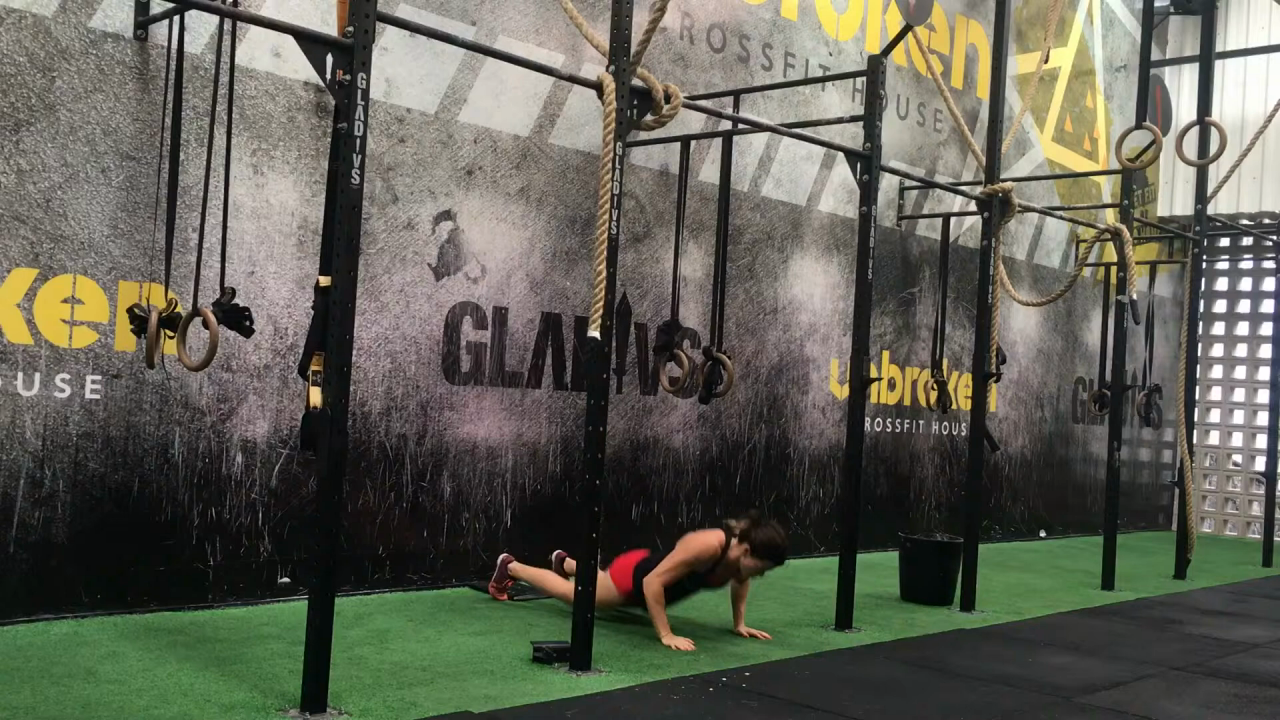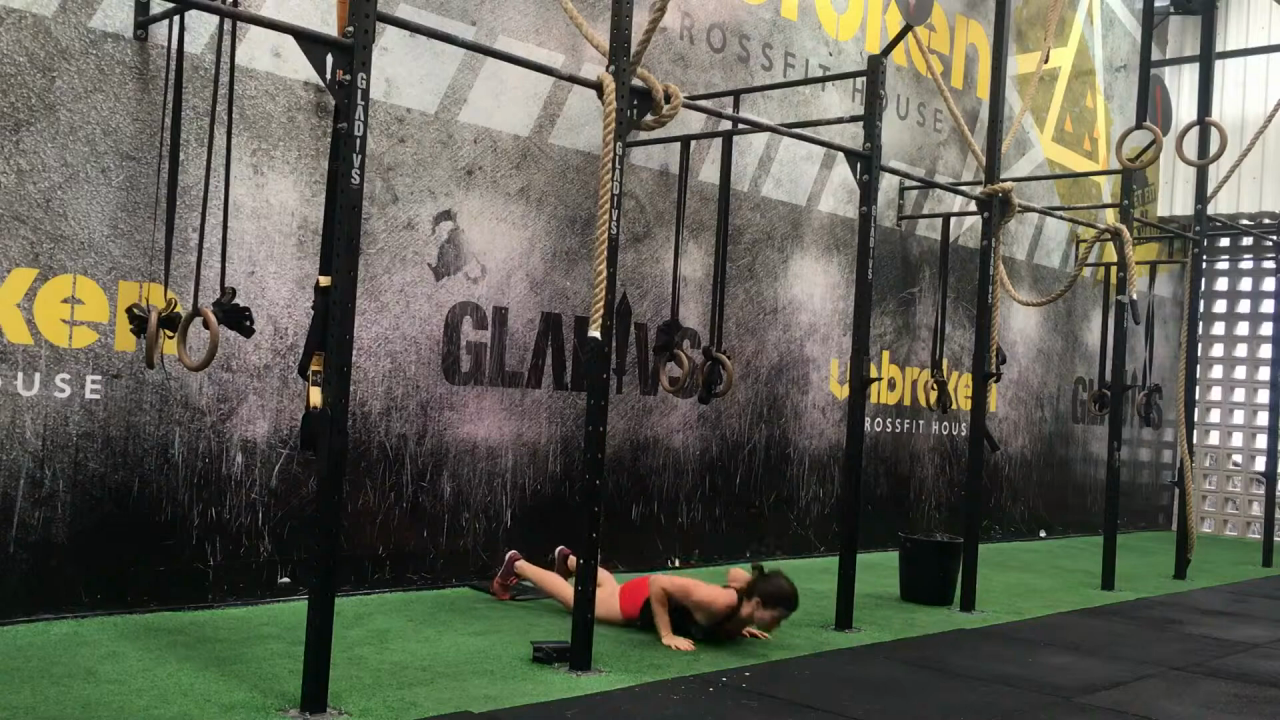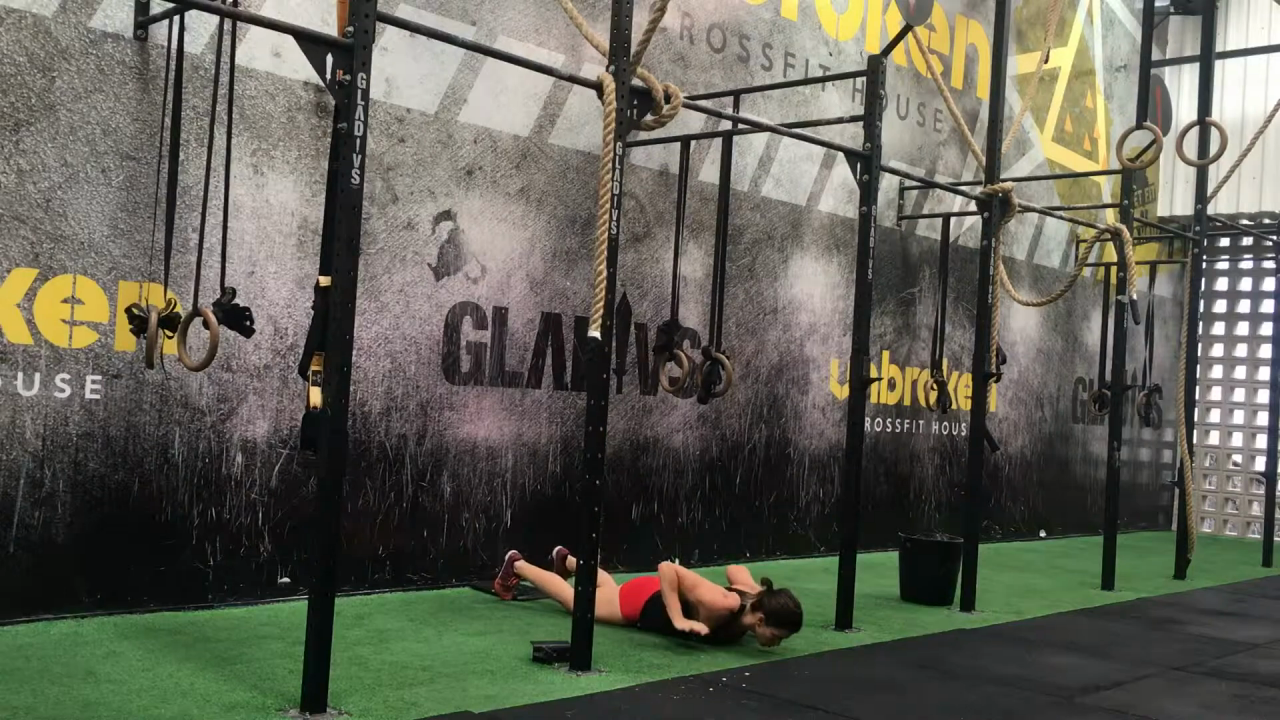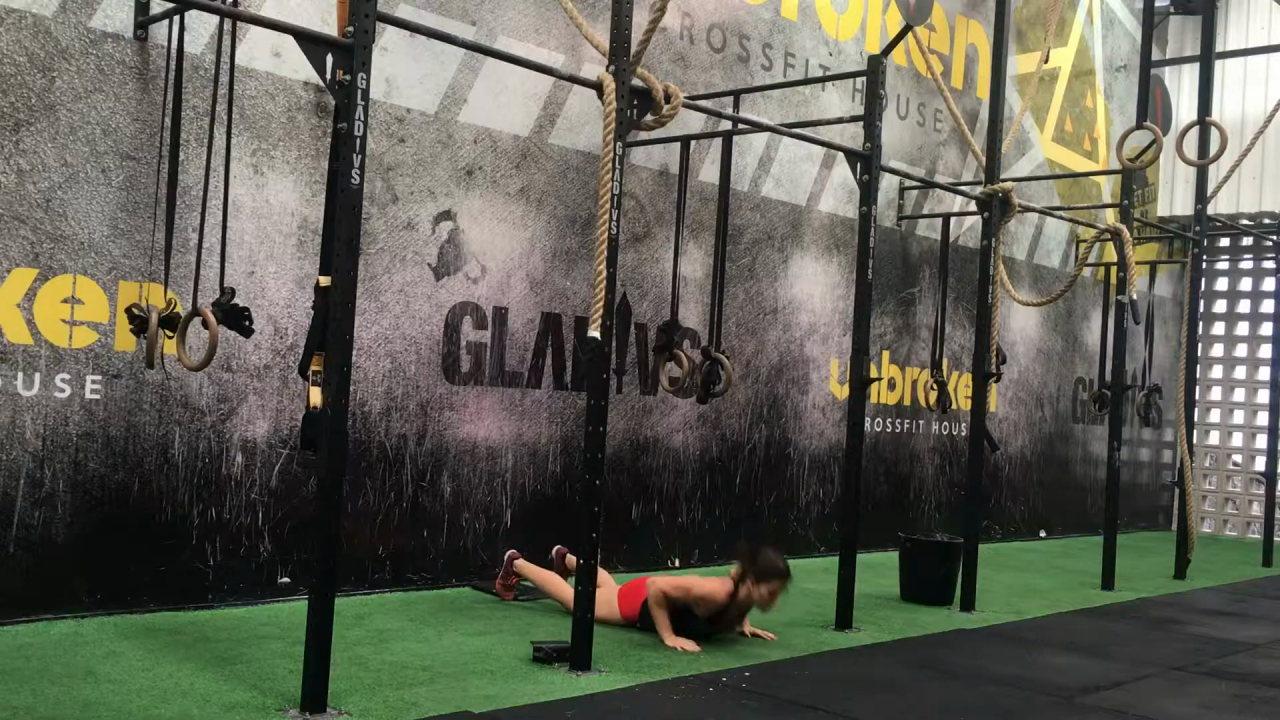
dt=0.3s
person 1, frame 1
left shoulder: (742, 552)
right shoulder: (708, 548)
left elbow: (739, 581)
right elbow: (653, 583)
left wrist: (739, 623)
right wrist: (666, 635)
left hip: (653, 576)
right hip: (633, 576)
left knee: (602, 582)
right knee: (569, 592)
left ankle: (564, 562)
right ankle: (510, 566)
person 1, frame 2
left shoulder: (749, 595)
right shoulder: (720, 602)
left elbow: (737, 575)
right elbow: (657, 582)
left wrist: (741, 625)
right wrist: (667, 635)
left hip: (666, 597)
right hip: (640, 603)
left knee: (613, 587)
right knee: (576, 599)
left ankle: (568, 559)
right ankle: (517, 564)
person 1, frame 3
left shoulder: (755, 598)
right shoulder: (722, 607)
left elbow: (734, 569)
right elbow: (666, 568)
right wrist: (679, 619)
left hip: (660, 594)
right hip: (641, 605)
left knee: (610, 585)
right knee: (573, 599)
left ankle: (565, 559)
right ankle: (517, 564)
person 1, frame 4
left shoulder: (746, 589)
right shoulder: (716, 595)
left elbow: (737, 572)
right elbow: (654, 585)
left wrist: (744, 623)
right wrist: (668, 636)
left hip: (664, 598)
right hip: (639, 605)
left knee: (611, 587)
right knee: (573, 599)
left ankle: (565, 558)
right ankle: (516, 563)
